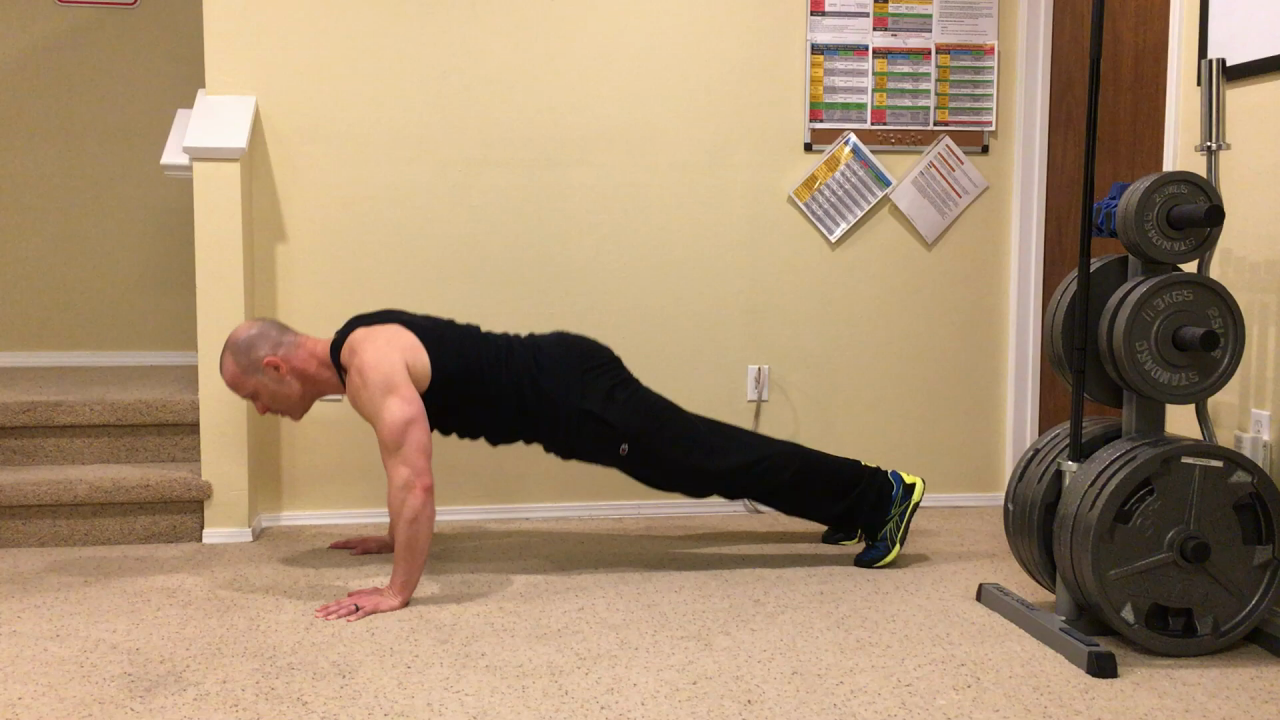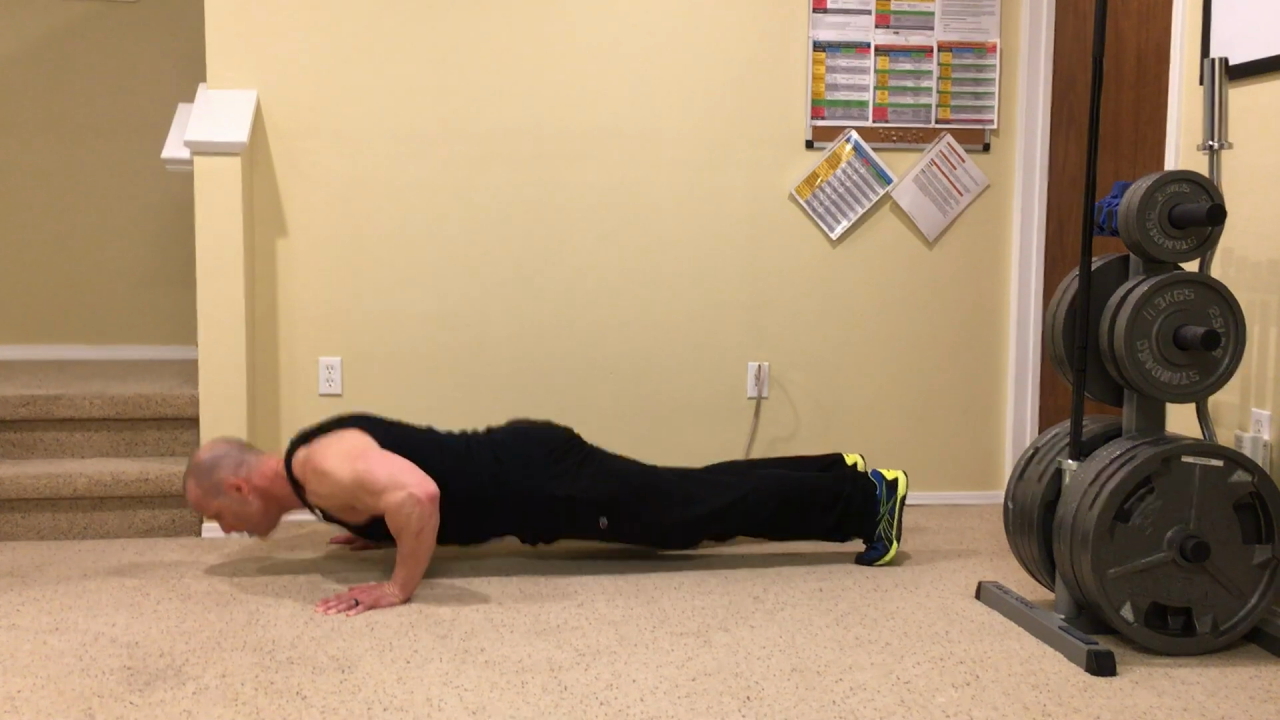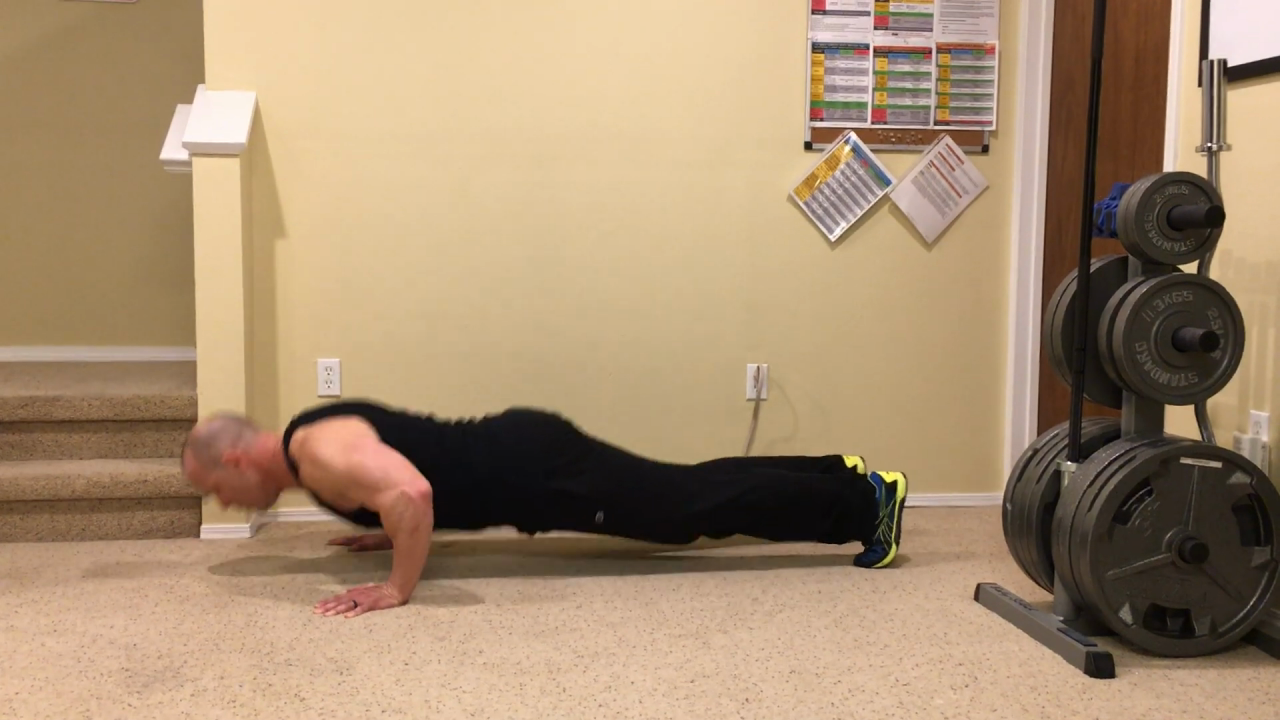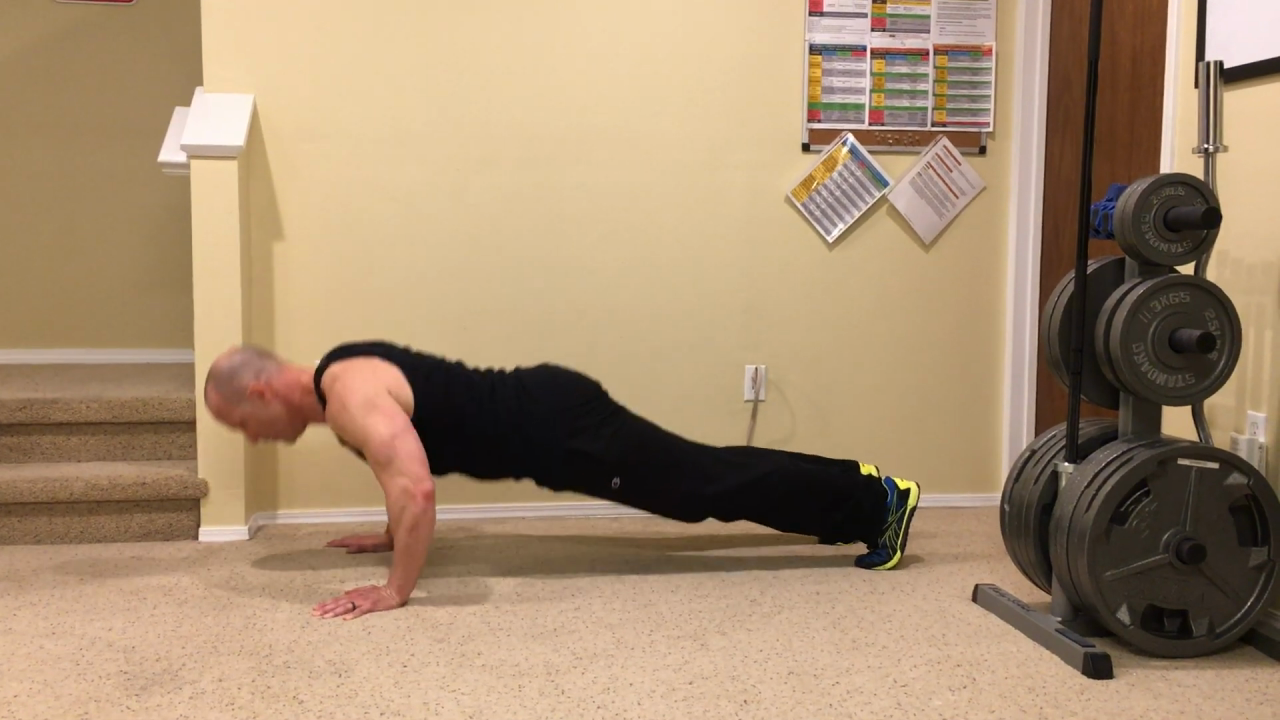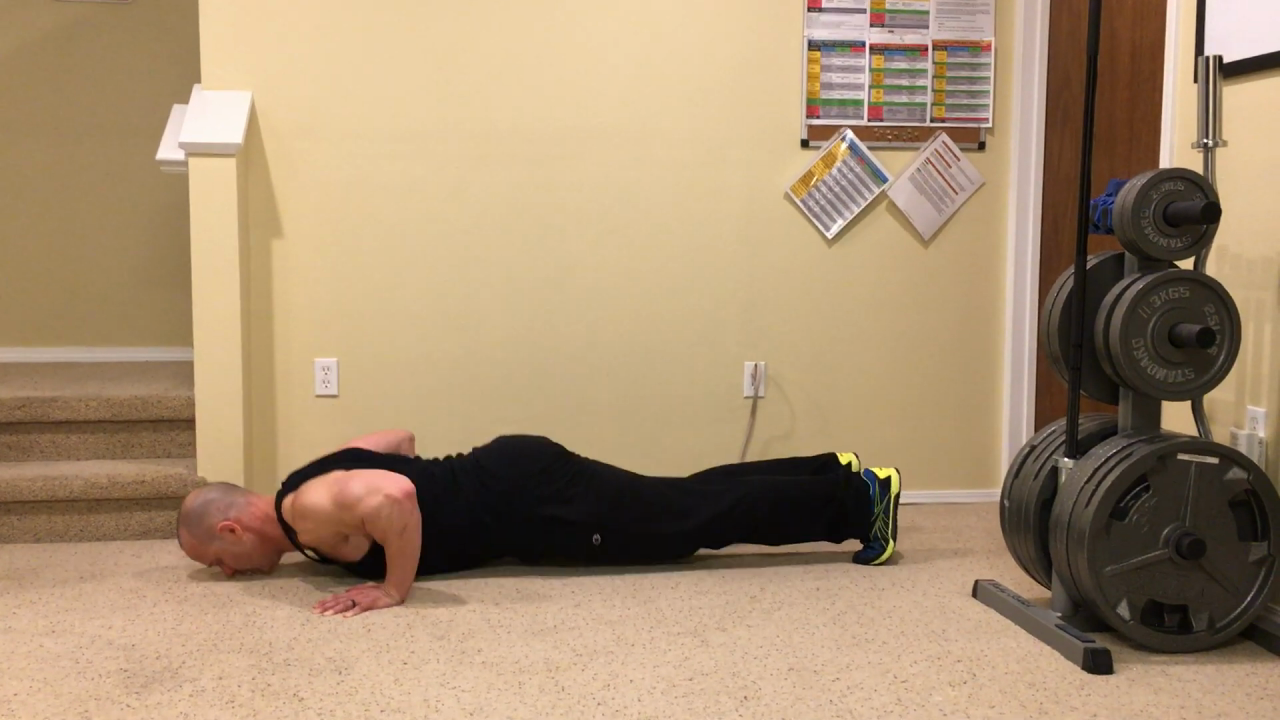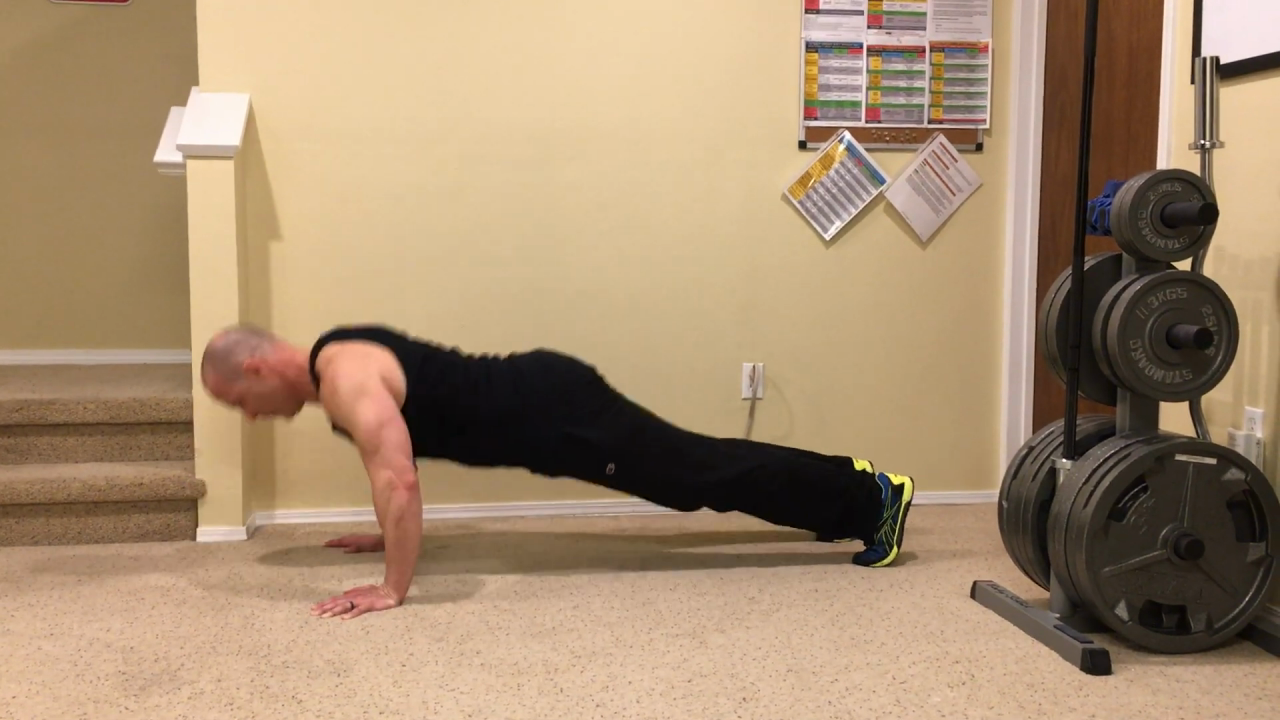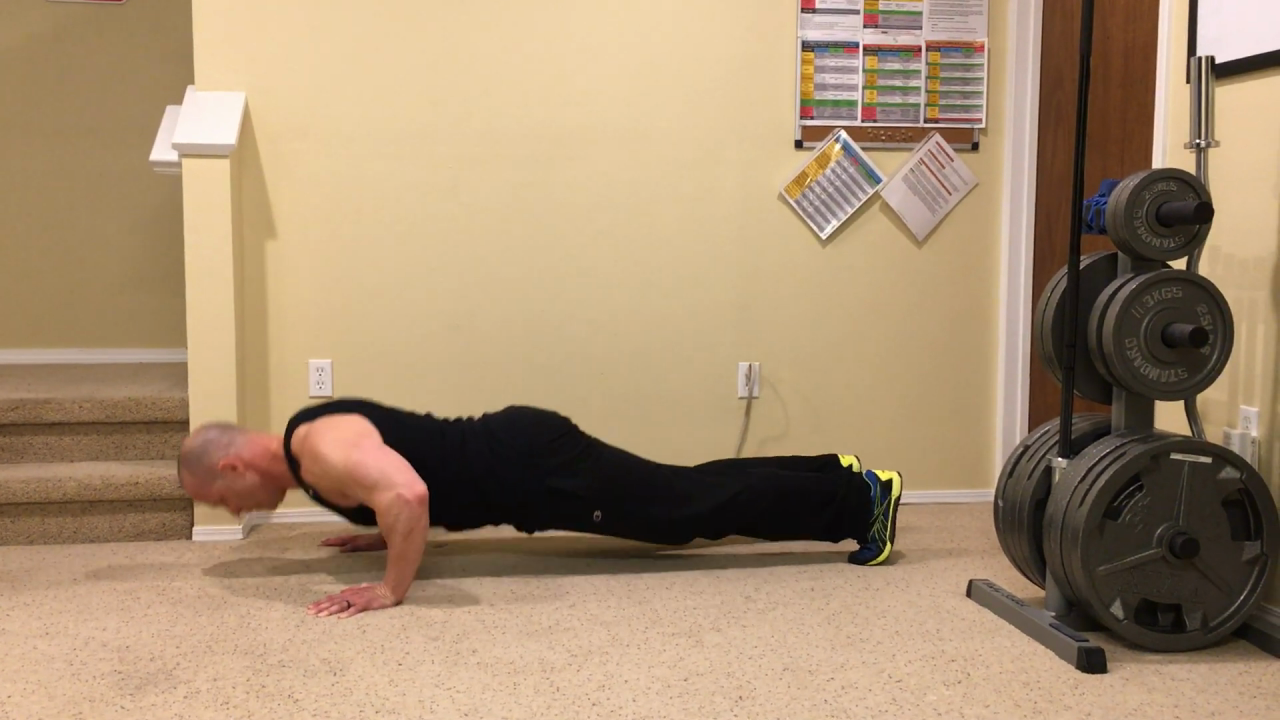
dt=0.5s
person 1, frame 1
left shoulder: (368, 364)
right shoulder: (355, 353)
left elbow: (414, 480)
right elbow: (412, 459)
left wrist: (398, 591)
right wrist: (395, 535)
left hip: (571, 391)
right hip: (553, 384)
left knee: (720, 465)
right knee: (711, 463)
left ankle: (881, 493)
right ankle: (860, 489)
person 1, frame 2
left shoulder: (320, 471)
right shoulder: (321, 453)
left elbow: (420, 495)
left wrist: (398, 588)
right wrist: (383, 530)
left hip: (538, 483)
right hip: (520, 460)
left knee: (705, 508)
right knee: (696, 493)
left ankle: (866, 497)
right ankle: (842, 475)
person 1, frame 3
left shoulder: (317, 454)
right shoulder: (319, 431)
left elbow: (415, 496)
left wrist: (396, 589)
right wrist: (390, 535)
left hip: (535, 473)
right hip: (522, 453)
left knee: (699, 504)
right knee: (691, 488)
left ankle: (868, 504)
right ankle: (839, 479)
person 1, frame 4
left shoulder: (348, 394)
right shoulder: (344, 376)
left elbow: (415, 488)
right elbow: (410, 471)
left wrist: (396, 590)
right wrist: (395, 533)
left hip: (560, 431)
right hip: (544, 415)
left knee: (716, 488)
right knee: (713, 476)
left ankle: (876, 503)
right ankle: (858, 488)
person 1, frame 5
left shoulder: (306, 512)
right shoulder: (314, 486)
left elbow: (395, 496)
right elbow: (401, 439)
left wrist: (393, 588)
left hip: (525, 500)
right hip: (511, 475)
left knee: (698, 519)
right knee: (688, 499)
left ankle: (859, 495)
right ankle: (836, 476)
person 1, frame 6
left shoulder: (341, 376)
right shoulder: (336, 359)
left elbow: (397, 480)
right elbow: (400, 460)
left wrist: (393, 588)
right wrist: (388, 533)
left hip: (555, 415)
right hip: (539, 397)
left knee: (713, 478)
right knee: (707, 467)
left ankle: (869, 498)
right ankle: (853, 482)
person 1, frame 7
left shoulder: (316, 455)
right shoulder: (313, 436)
left elbow: (410, 496)
left wrist: (390, 589)
right wrist: (379, 531)
left hip: (531, 468)
right hip: (516, 449)
left knee: (699, 507)
right knee: (691, 492)
left ankle: (862, 496)
right ankle: (840, 478)
